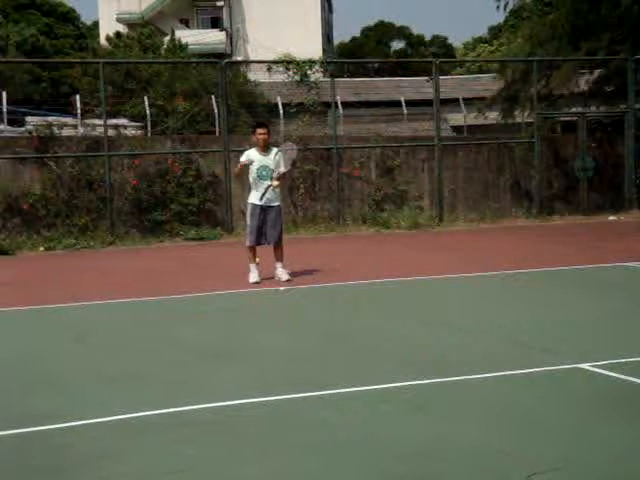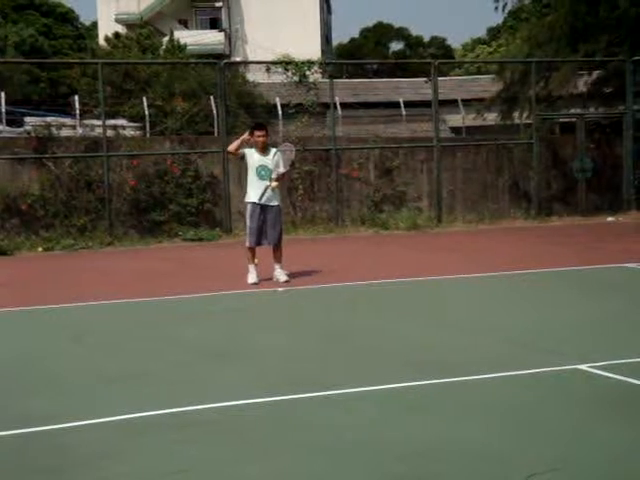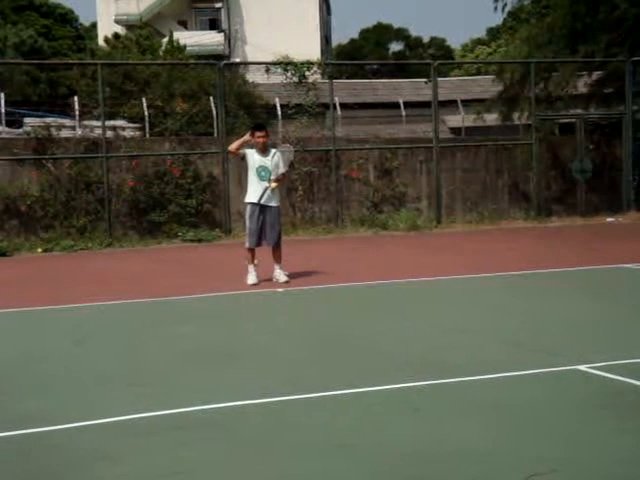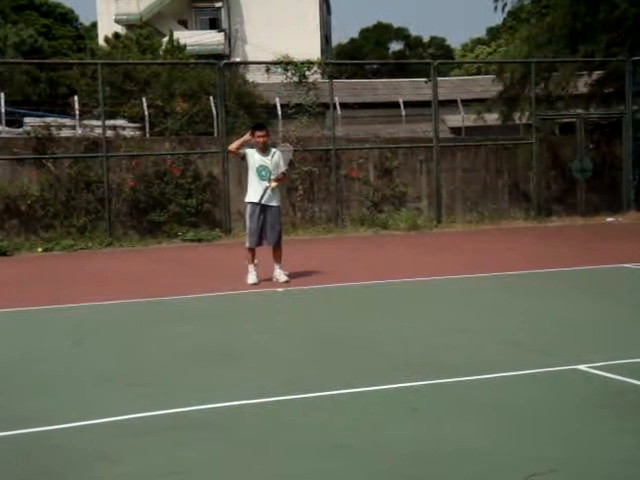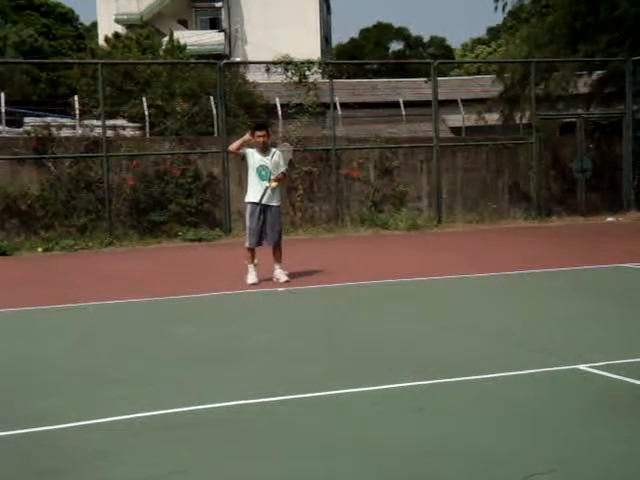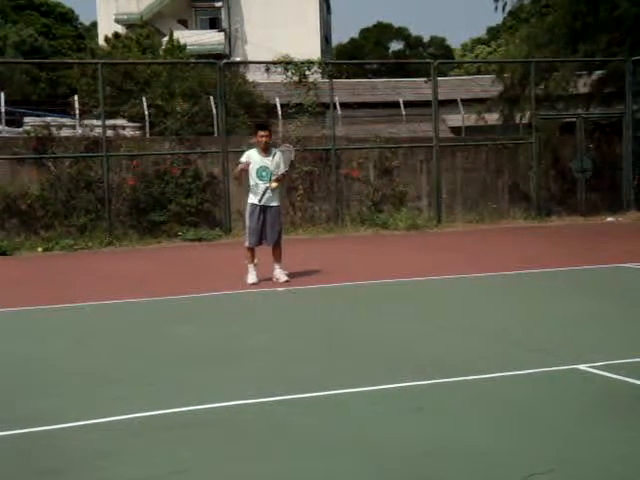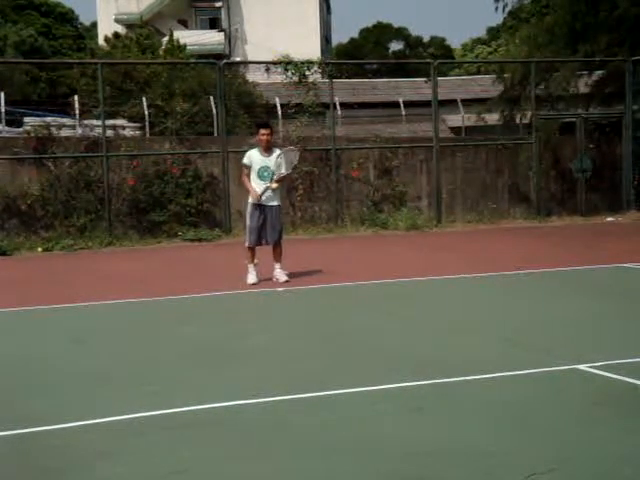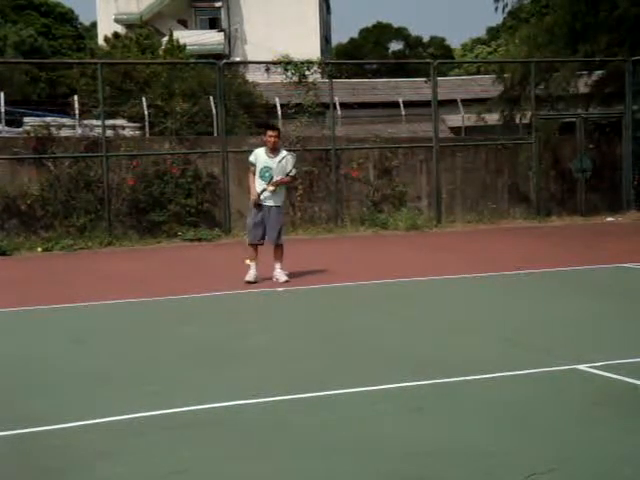
dt=0.3s
person 1, frame 1
left shoulder: (276, 153)
right shoulder: (249, 154)
right elbow: (236, 173)
left wrist: (280, 177)
right wrist: (242, 165)
left hip: (274, 201)
right hip: (255, 201)
left knee: (277, 237)
right knee: (252, 238)
left ankle: (280, 268)
right ankle: (253, 270)
person 1, frame 2
left shoulder: (275, 153)
right shoulder: (248, 153)
left elbow: (281, 174)
right elbow: (230, 150)
left wrist: (278, 178)
right wrist: (244, 138)
left hip: (273, 201)
right hip: (254, 200)
left knee: (276, 237)
right knee: (251, 238)
left ankle: (278, 270)
right ankle: (252, 271)
person 1, frame 3
left shoulder: (276, 154)
right shoulder: (249, 154)
left elbow: (282, 175)
right elbow: (231, 149)
left wrist: (278, 179)
right wrist: (245, 138)
left hip: (272, 201)
right hip: (254, 201)
left knee: (275, 238)
right knee: (251, 239)
left ankle: (278, 270)
right ankle: (251, 271)
person 1, frame 4
left shoulder: (276, 154)
right shoulder: (249, 153)
left elbow: (283, 174)
right elbow: (231, 149)
left wrist: (278, 179)
right wrist: (246, 138)
left hip: (273, 201)
right hip: (254, 201)
left knee: (276, 238)
right knee: (251, 238)
left ankle: (278, 270)
right ankle: (252, 271)
person 1, frame 5
left shoulder: (277, 153)
right shoulder: (249, 153)
left elbow: (283, 174)
right elbow: (232, 149)
left wrist: (278, 178)
right wrist: (245, 138)
left hip: (273, 201)
right hip: (254, 201)
left knee: (276, 238)
right knee: (251, 238)
left ankle: (278, 270)
right ankle: (251, 271)
person 1, frame 6
left shoulder: (277, 155)
right shoulder: (249, 155)
left elbow: (282, 175)
right elbow: (236, 176)
left wrist: (278, 179)
right wrist: (241, 168)
left hip: (273, 202)
right hip: (255, 201)
left knee: (276, 238)
right knee: (251, 239)
left ankle: (277, 270)
right ankle: (251, 271)
person 1, frame 7
left shoulder: (278, 154)
right shoulder: (250, 154)
right elbow: (245, 176)
left wrist: (279, 179)
right wrist: (251, 191)
left hip: (274, 202)
right hip: (256, 202)
left knee: (276, 238)
right knee: (252, 239)
left ankle: (277, 270)
right ankle: (251, 271)
person 1, frame 8
left shoulder: (286, 156)
right shoulder: (257, 153)
left elbow: (291, 178)
right elbow: (251, 173)
left wrist: (279, 182)
right wrist: (252, 191)
left hip: (275, 202)
right hip: (258, 201)
left knee: (277, 238)
right knee: (253, 237)
left ankle: (278, 270)
right ankle: (252, 269)
